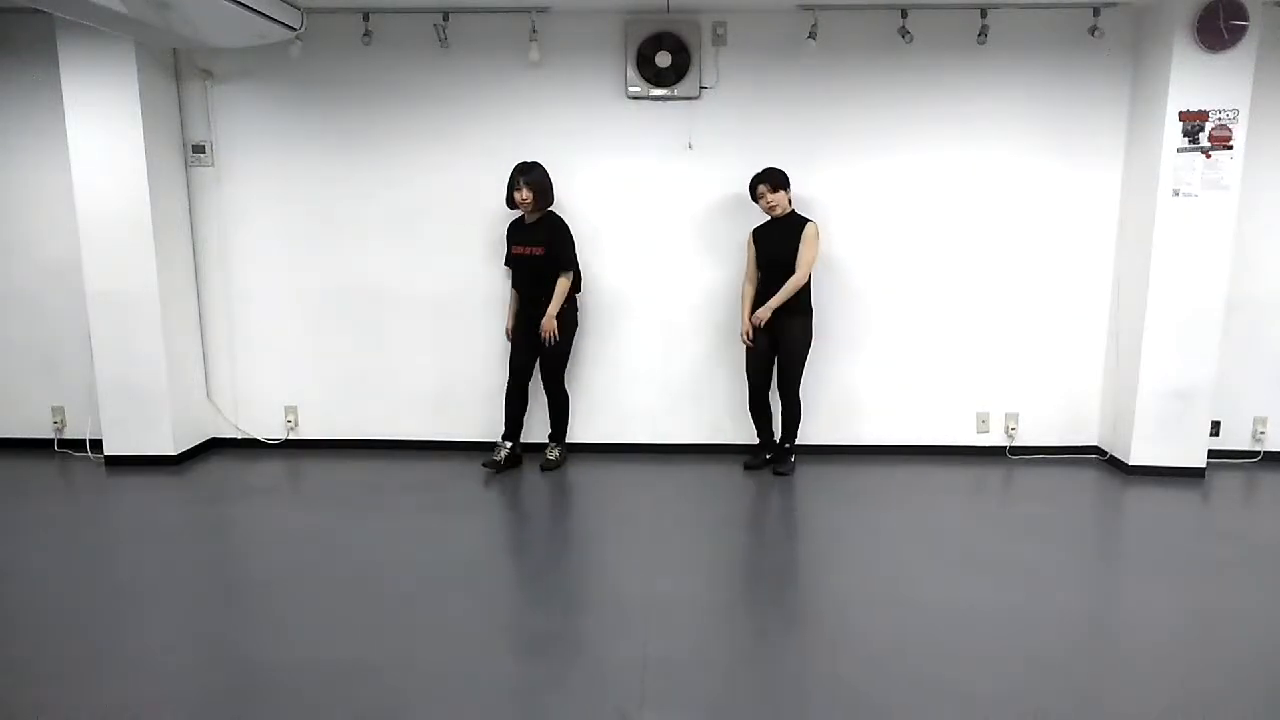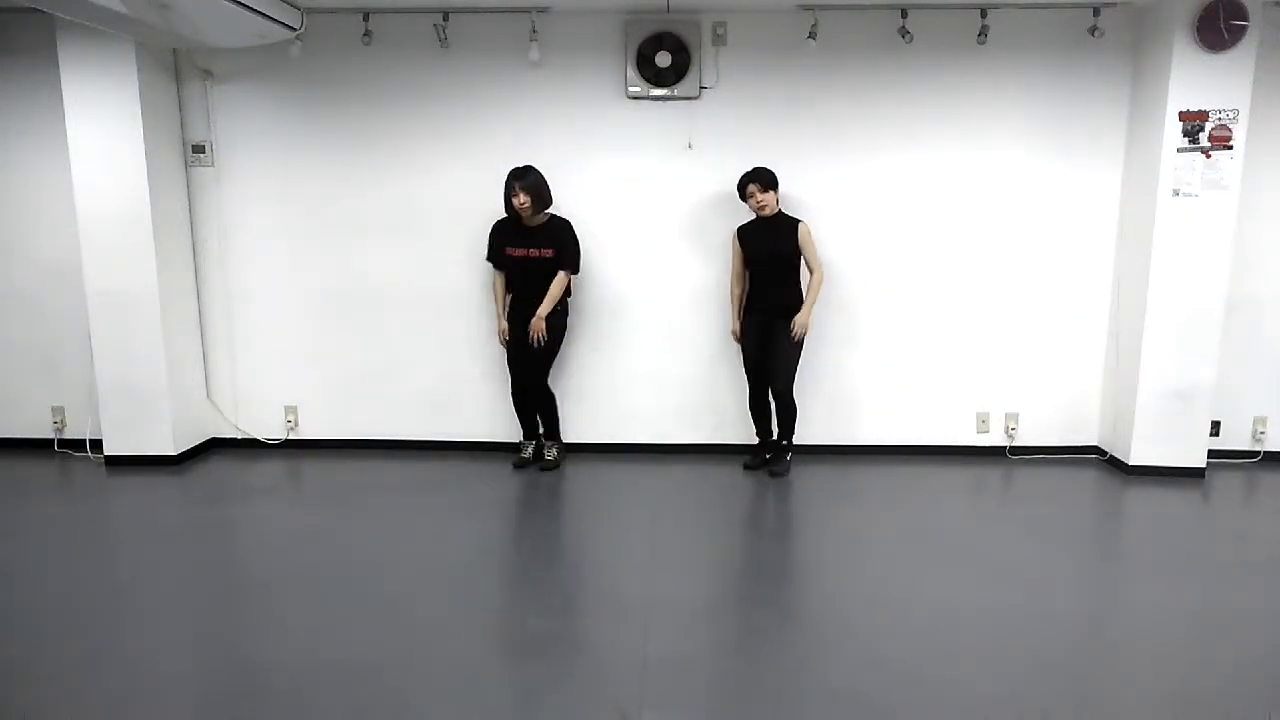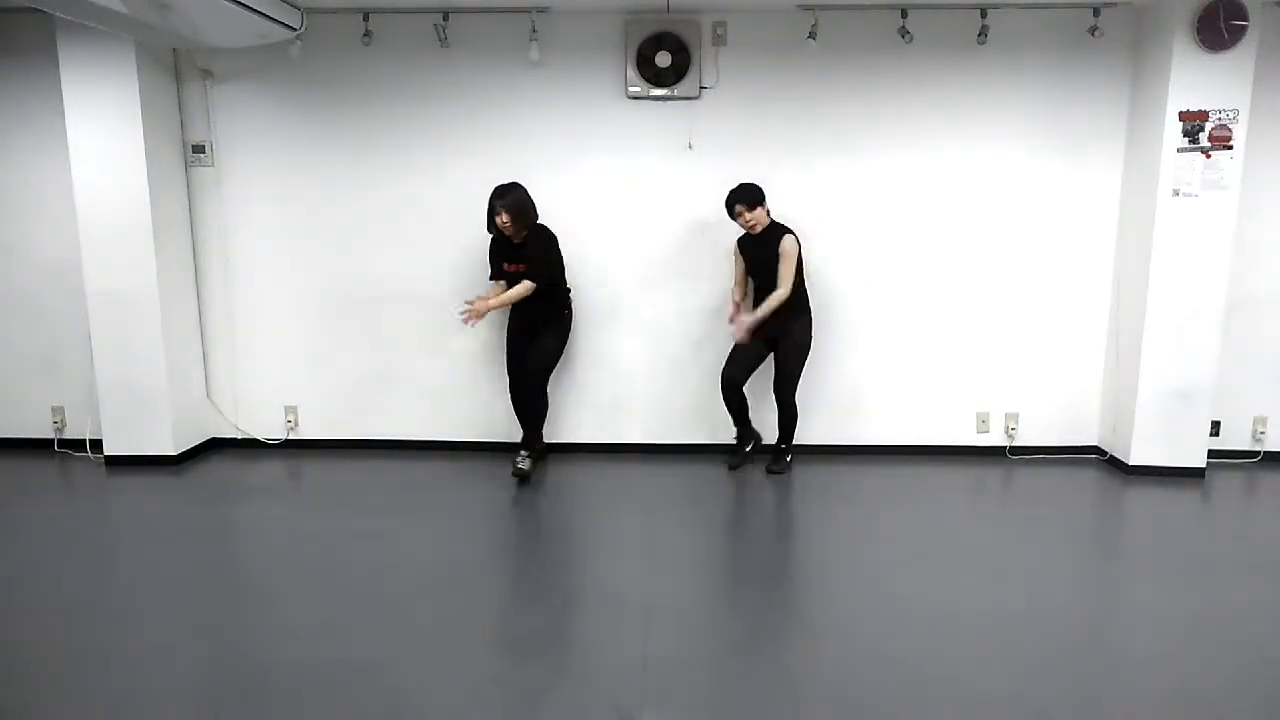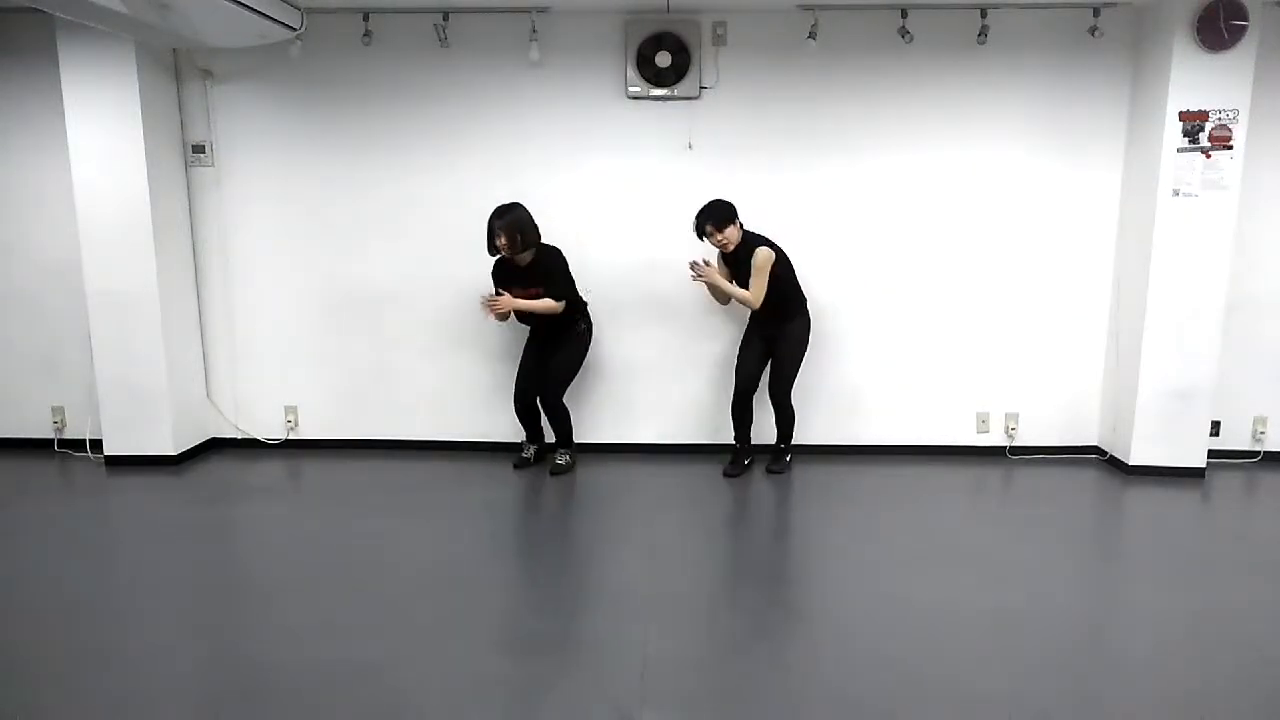
dt=0.4s
person 1, frame 1
left shoulder: (555, 226)
right shoulder: (514, 229)
left elbow: (567, 274)
left wrist: (551, 315)
right wrist: (511, 316)
left hip: (558, 314)
right hip: (527, 313)
left knee: (552, 381)
right knee: (516, 378)
left ankle: (556, 445)
right ankle: (509, 446)
person 1, frame 2
left shoulder: (560, 228)
right shoulder: (503, 229)
left elbow: (564, 275)
right elbow: (499, 273)
left wrist: (542, 315)
right wrist: (501, 316)
left hip: (551, 312)
right hip: (519, 313)
left knee: (535, 378)
right knee: (518, 381)
left ankle: (553, 441)
right ankle: (531, 441)
person 1, frame 3
left shoulder: (543, 239)
right shoulder: (498, 244)
left elbow: (529, 285)
right elbow: (499, 283)
left wrist: (489, 305)
right wrist: (483, 305)
left hip: (554, 318)
right hip: (522, 318)
left knee: (535, 380)
right knee: (517, 384)
left ankle: (529, 450)
right ankle: (532, 442)
person 1, frame 4
left shoulder: (551, 258)
right shoulder: (502, 267)
left elbow: (557, 304)
right elbow: (504, 306)
left wrist: (516, 303)
right wrist: (501, 309)
left hip: (574, 330)
right hip: (540, 332)
left knee: (550, 393)
right knee: (523, 396)
left ankle: (565, 449)
right ankle: (534, 443)
person 2, frame 1
left shoulder: (806, 228)
right shoulder: (757, 235)
left elbow: (801, 275)
right elbow: (751, 280)
left wrist: (769, 307)
right wrist: (746, 319)
left hip: (795, 318)
right hip: (762, 318)
left knee: (788, 389)
right knee: (756, 387)
left ankle: (787, 449)
right ankle: (766, 446)
person 2, frame 2
left shoulder: (796, 229)
right shoulder: (742, 234)
left elbow: (817, 273)
right elbow: (738, 280)
left wrist: (806, 312)
right wrist: (735, 319)
left hip: (787, 318)
right hip: (754, 318)
left knee: (781, 386)
right knee: (756, 388)
left ankle: (784, 448)
right ankle: (764, 445)
person 2, frame 3
left shoulder: (785, 239)
right shoulder: (742, 244)
left elbow: (784, 289)
left wrist: (752, 319)
right wrist: (736, 306)
left hip: (793, 322)
right hip: (760, 322)
left knee: (784, 391)
right knee: (730, 379)
left ankle: (784, 449)
right ankle: (746, 437)
person 2, frame 4
left shoulder: (761, 250)
right shoulder: (725, 256)
left elbow: (753, 300)
right elbow: (724, 298)
left wrist: (717, 279)
right wrist: (710, 281)
left hip: (792, 323)
right hip: (760, 324)
left knee: (779, 392)
right knee: (742, 388)
left ankle: (783, 450)
right ankle: (743, 451)
